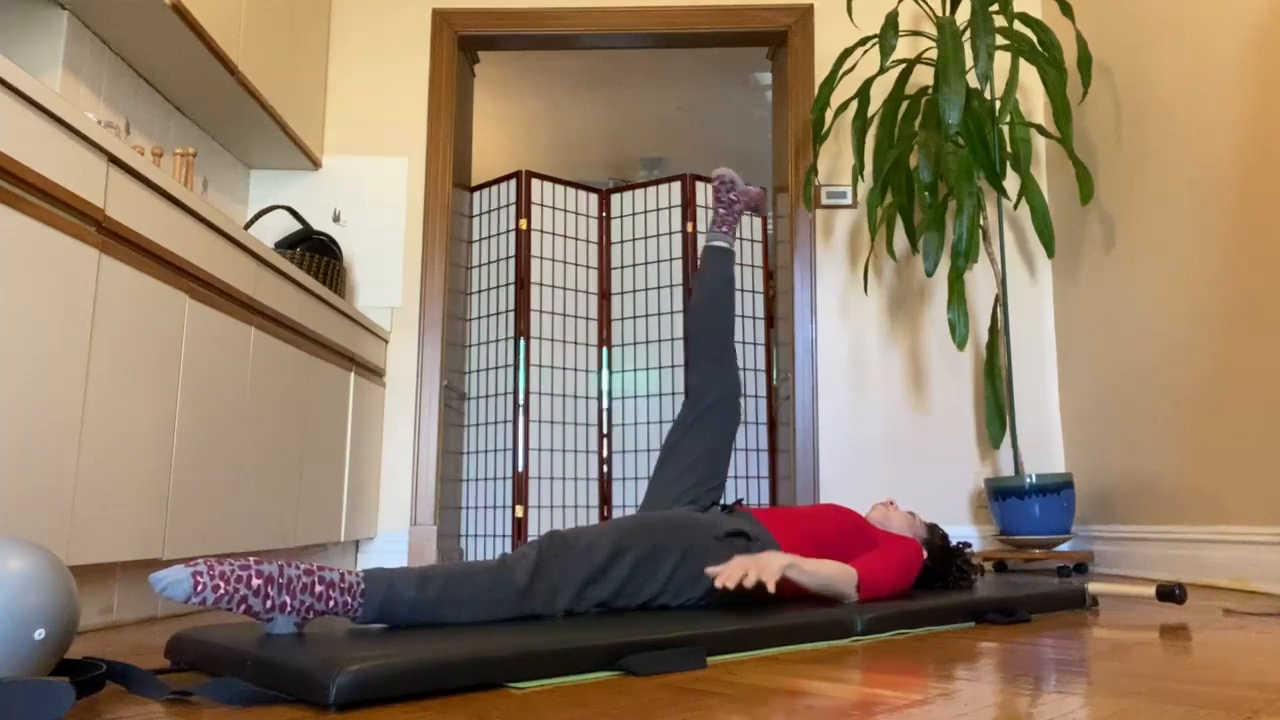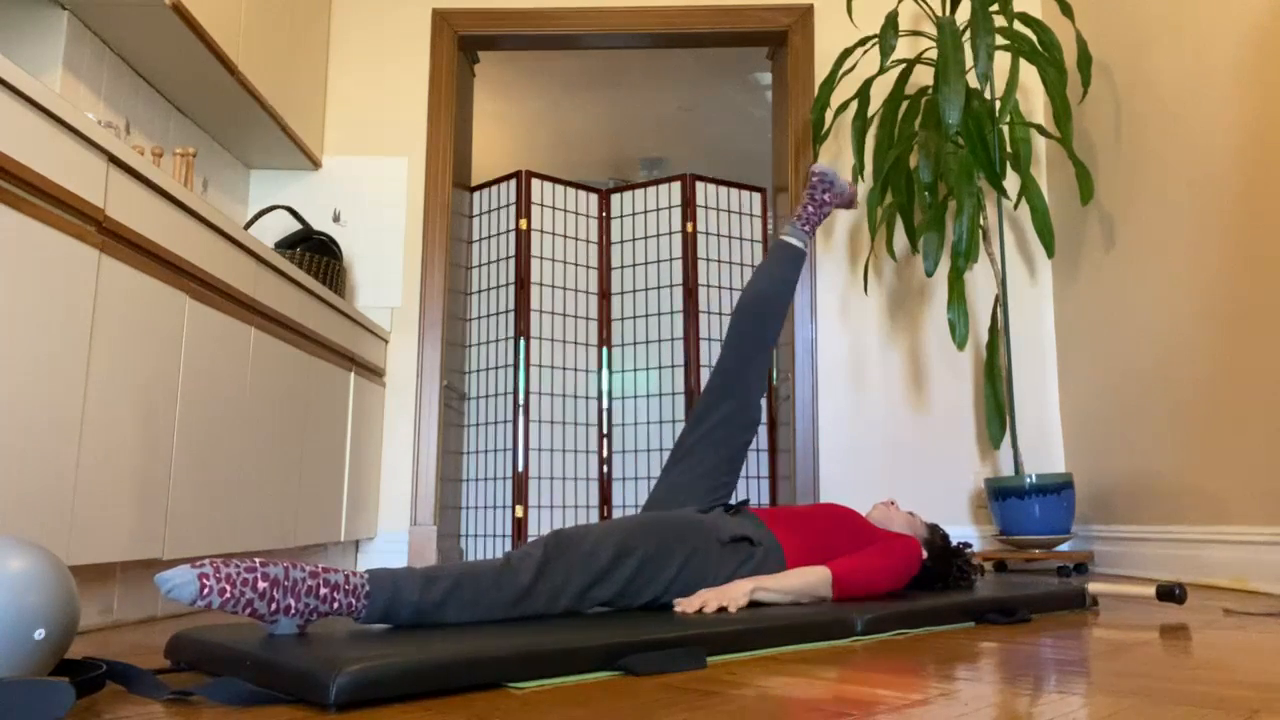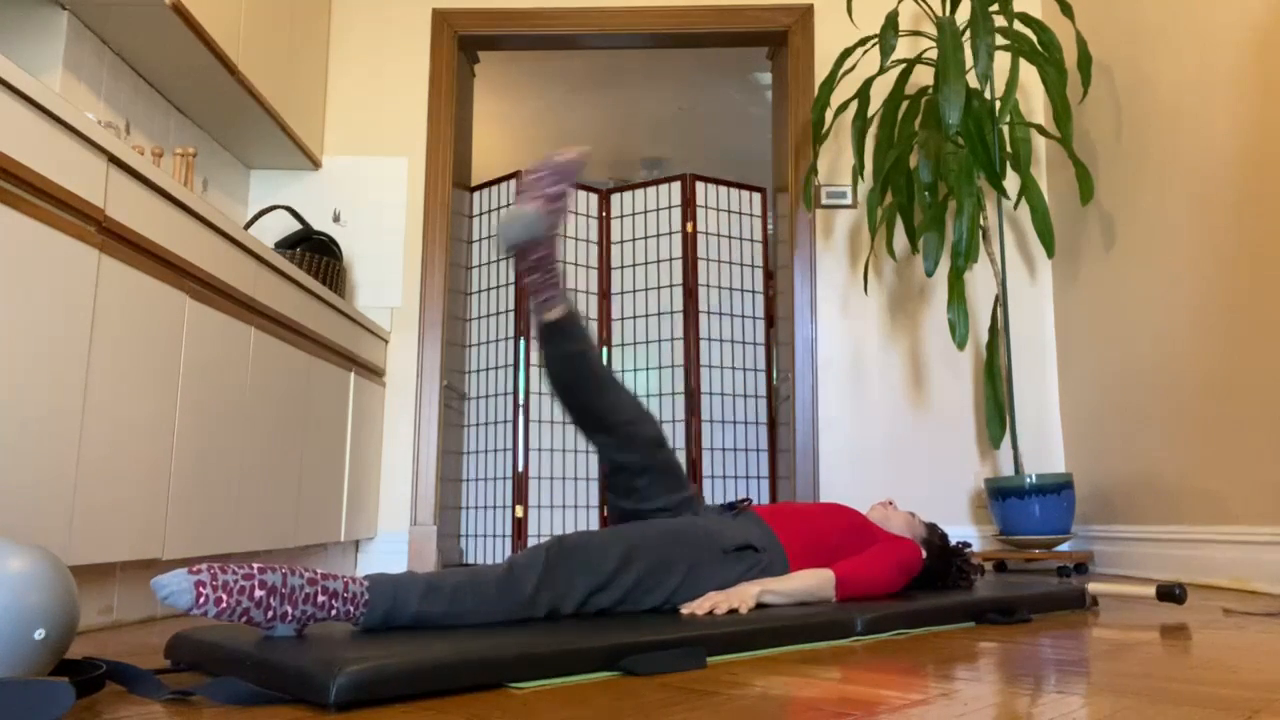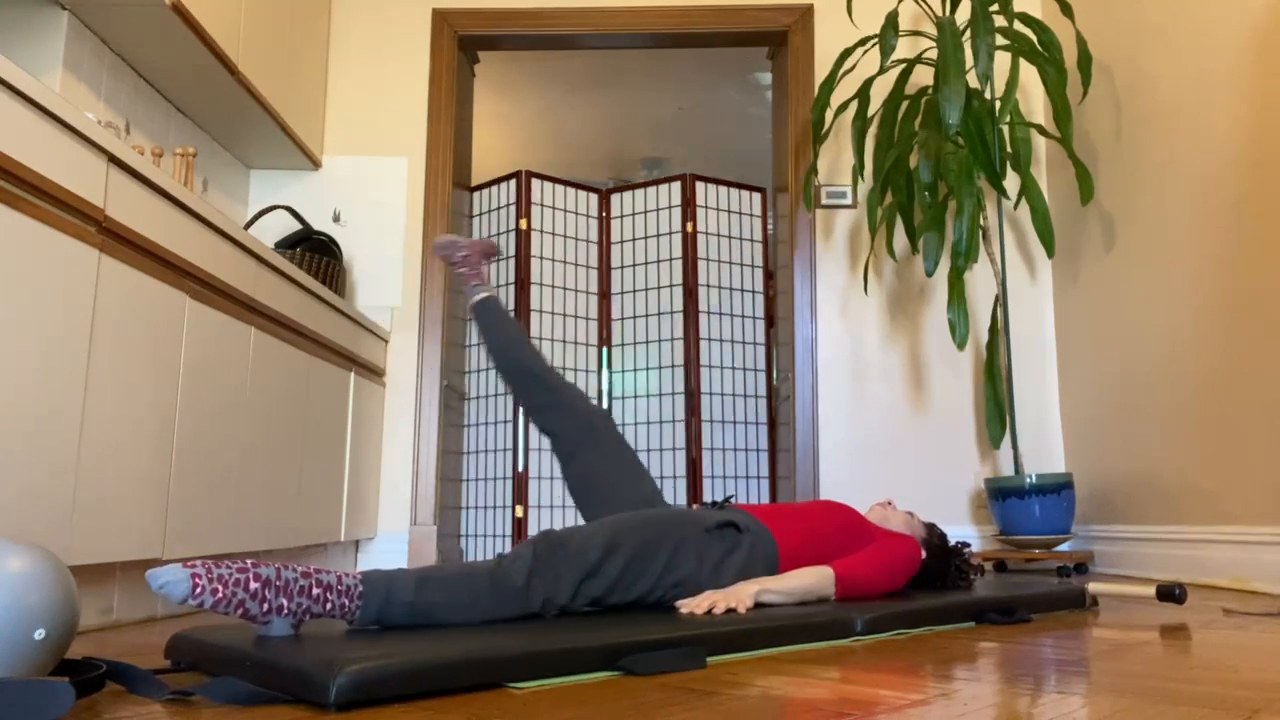
dt=0.5s
person 1, frame 1
left shoulder: (898, 557)
right shoulder: (853, 532)
left elbow: (849, 584)
left wrist: (780, 560)
left hip: (718, 557)
right hip: (700, 531)
left knee: (540, 578)
right knee: (714, 383)
left ankle: (311, 592)
person 1, frame 2
left shoulder: (895, 557)
right shoulder: (859, 534)
left elbow: (836, 580)
left wrist: (755, 587)
left hip: (730, 554)
right hip: (701, 527)
left knee: (541, 576)
right knee: (739, 378)
left ankle: (324, 591)
person 1, frame 3
left shoulder: (900, 555)
right shoulder: (855, 528)
left elbow: (845, 578)
left wrist: (761, 587)
left hip: (735, 556)
right hip: (704, 526)
left knee: (554, 576)
right knee: (627, 431)
left ankle: (316, 596)
person 1, frame 4
left shoulder: (896, 555)
right shoulder: (852, 529)
left elbow: (840, 579)
left wrist: (758, 587)
left hip: (723, 553)
right hip: (701, 530)
left knee: (541, 573)
right knee: (571, 416)
left ankle: (304, 593)
